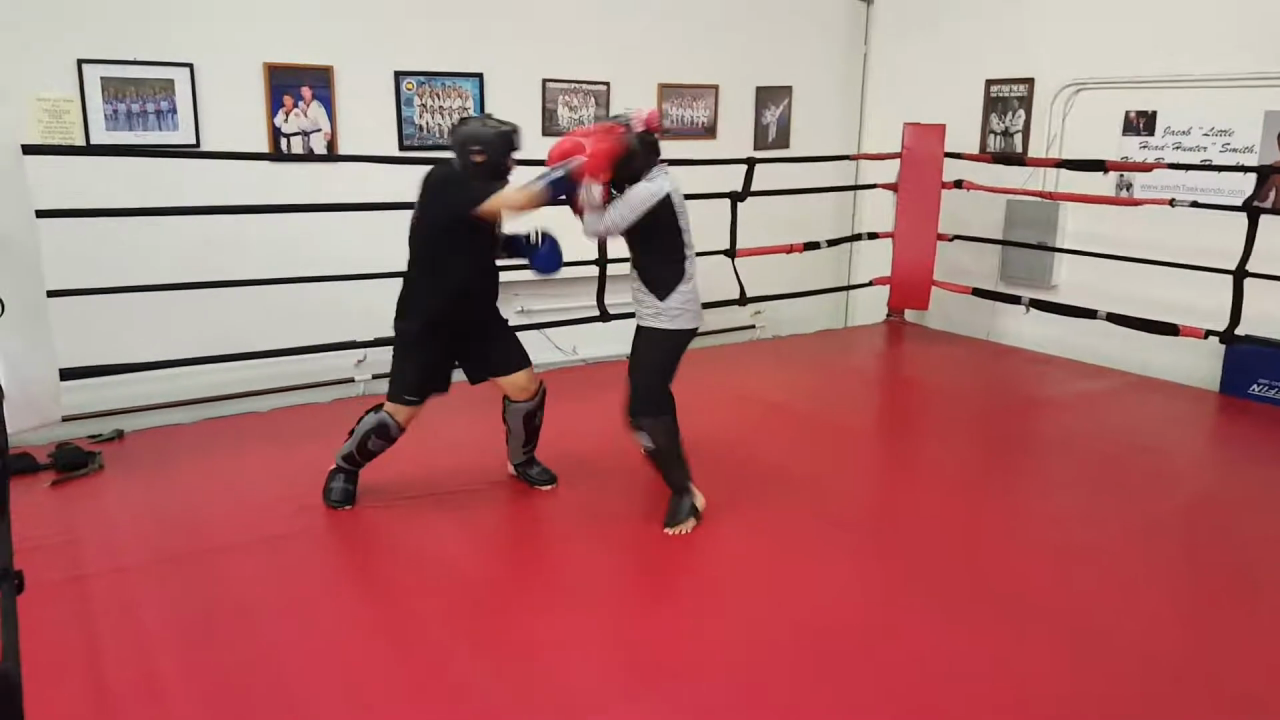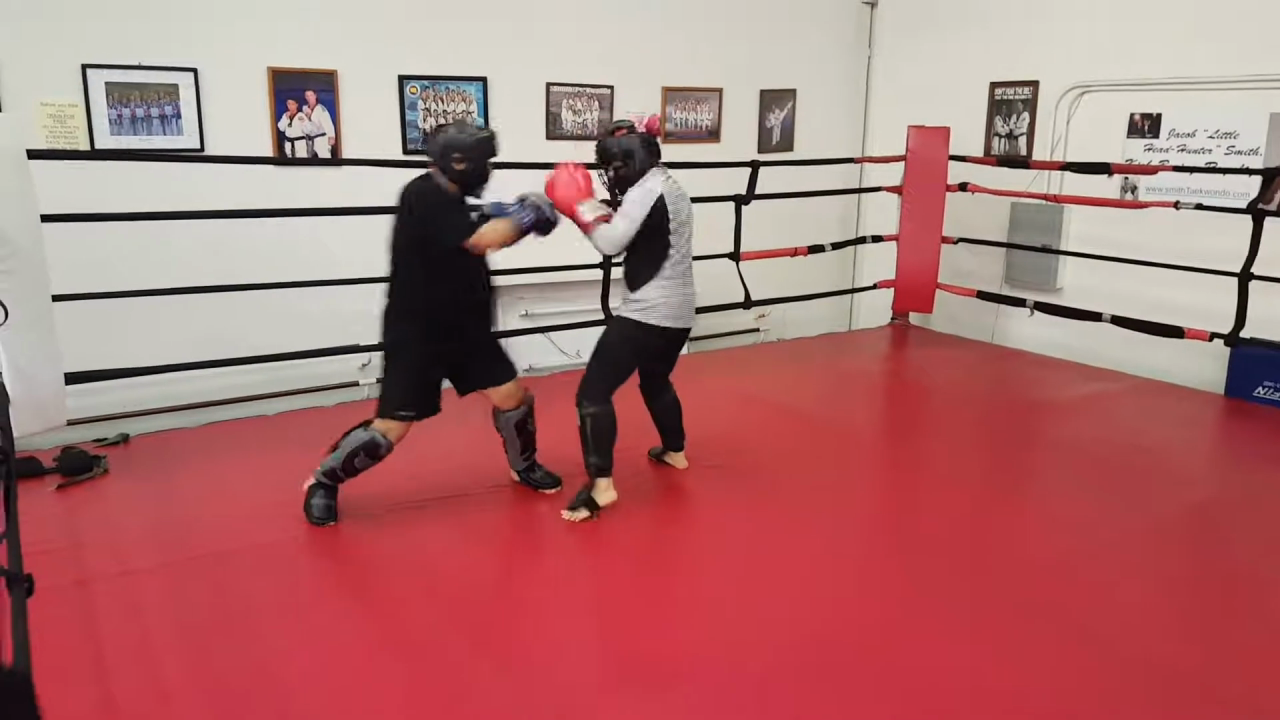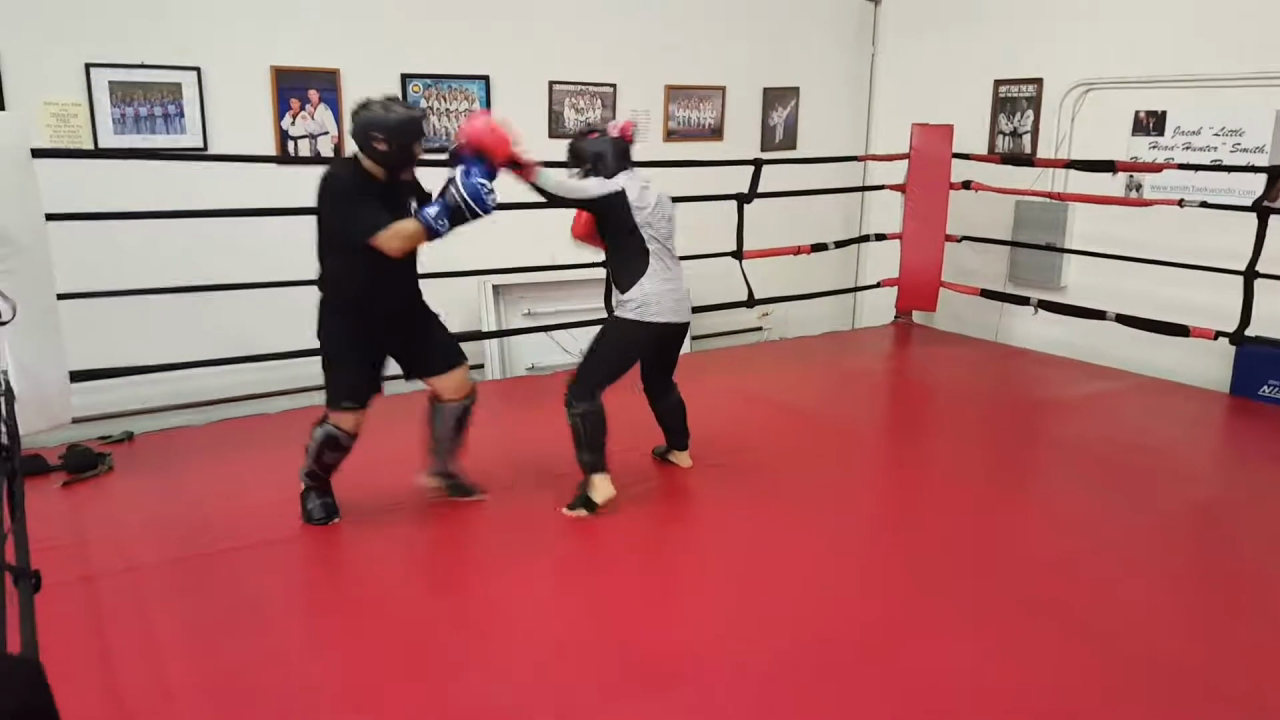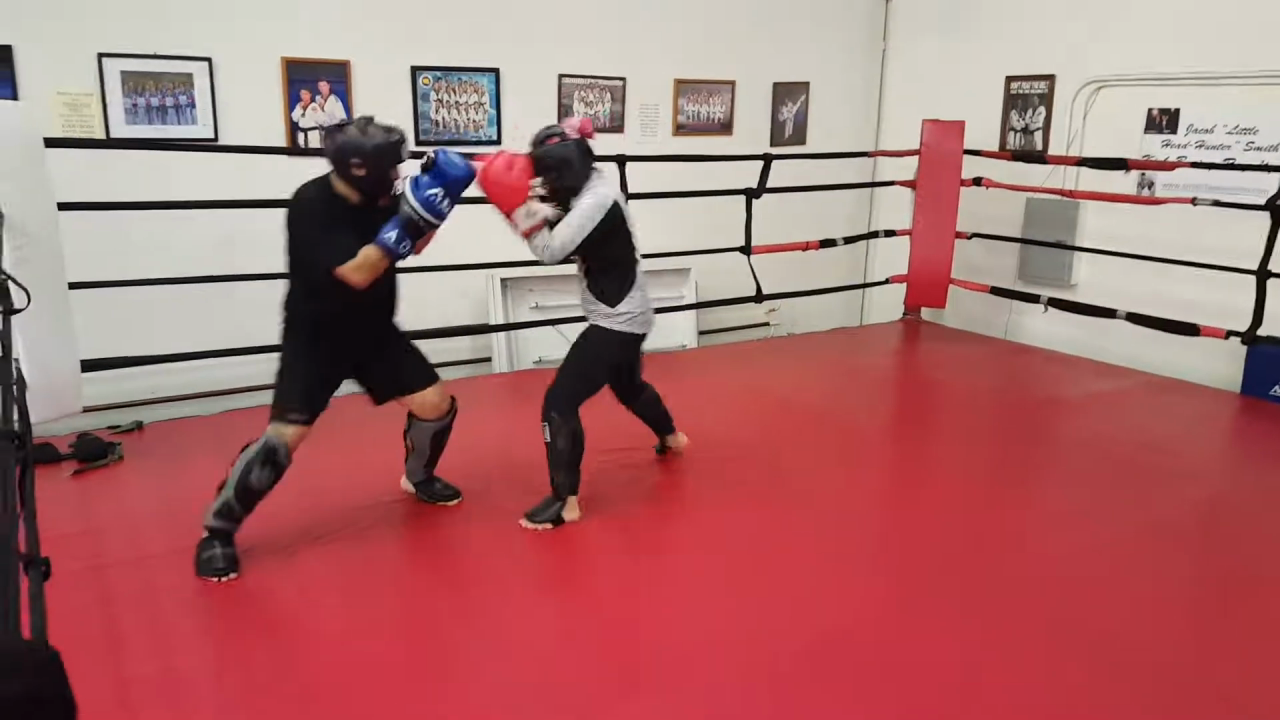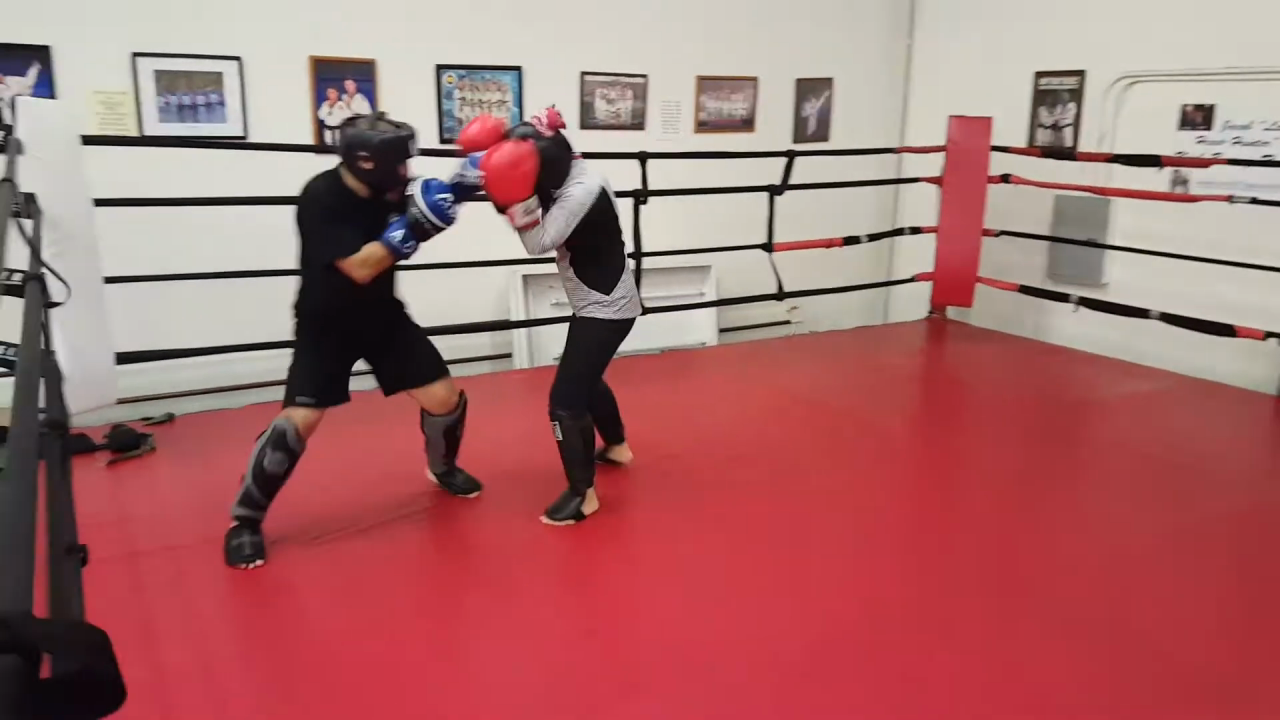
dt=0.3s
person 1, frame 1
left shoulder: (480, 187)
right shoulder: (444, 181)
right elbow: (509, 202)
left wrist: (525, 245)
right wrist: (560, 179)
left hip: (477, 314)
right hip: (426, 319)
left knee: (525, 386)
right knee: (399, 412)
left ankle: (522, 460)
right ankle: (346, 468)
person 1, frame 2
left shoulder: (449, 195)
right shoulder: (423, 197)
right elbow: (484, 240)
right wrist: (531, 215)
left hip: (462, 324)
right hip: (414, 331)
left knee: (513, 396)
right knee: (390, 428)
left ankle: (525, 466)
right ankle: (322, 482)
person 1, frame 3
left shoulder: (398, 176)
right shoulder: (342, 183)
left elbow: (418, 224)
right elbow: (392, 242)
left wrist: (463, 177)
right wrist: (450, 209)
left hip: (404, 306)
right hip: (351, 317)
left knee: (457, 386)
right knee: (345, 419)
left ankle: (442, 470)
right ankle: (315, 485)
person 1, frame 4
left shoulder: (371, 196)
right shoulder: (311, 206)
left elbow: (416, 244)
right elbow: (356, 273)
left wrist: (441, 194)
right wrist: (403, 223)
left hip: (372, 329)
right hip: (314, 337)
left knee: (438, 404)
right knee: (285, 436)
left ankle: (418, 476)
right ankle: (218, 530)
person 1, frame 5
left shoulder: (381, 188)
right shoulder: (321, 199)
left elbow: (417, 202)
right elbow: (359, 267)
left wrist: (462, 184)
right wrist: (413, 226)
left hip: (383, 317)
right hip: (326, 326)
left knee: (446, 398)
right knee: (298, 422)
left ankle: (442, 469)
right ankle: (245, 519)
person 2, frame 1
left shoulder: (651, 192)
right shoulder: (647, 186)
left elbow: (597, 227)
right elbow: (608, 215)
left wrist: (591, 175)
right wrist: (581, 173)
left hip: (669, 317)
right hip: (659, 312)
left knee: (643, 408)
right knee: (646, 382)
left ankle: (685, 493)
right ankle: (665, 444)
person 2, frame 2
left shoulder: (646, 190)
right shoulder: (674, 191)
left elbow: (611, 244)
left wrist: (581, 206)
right wrist: (599, 211)
left hip: (646, 314)
right hip: (681, 314)
left knee: (593, 394)
right knee: (656, 381)
left ankle: (601, 486)
right ankle: (674, 450)
person 2, frame 3
left shoulder: (614, 190)
right shoulder: (654, 194)
left elbow: (563, 190)
left wrist: (508, 157)
left hip: (641, 314)
right hip: (676, 312)
left knee: (582, 391)
right knee: (659, 381)
left ankle: (598, 482)
right ankle: (679, 449)
person 2, frame 4
left shoulder: (596, 200)
right shoulder: (586, 193)
left elbow: (552, 249)
right elbow: (552, 226)
left wrist: (518, 203)
right wrist: (515, 196)
left hip: (616, 322)
right hip: (623, 317)
left knee: (560, 403)
right knee: (626, 383)
left ankle: (565, 501)
right ankle: (671, 436)
person 2, frame 5
left shoulder: (584, 188)
right shoulder: (564, 178)
left elbow: (540, 242)
left wrist: (514, 195)
right wrist: (491, 167)
left hip: (606, 310)
right hip: (596, 305)
left knee: (567, 399)
right knee: (586, 379)
left ankle: (583, 493)
right ankle: (616, 446)
